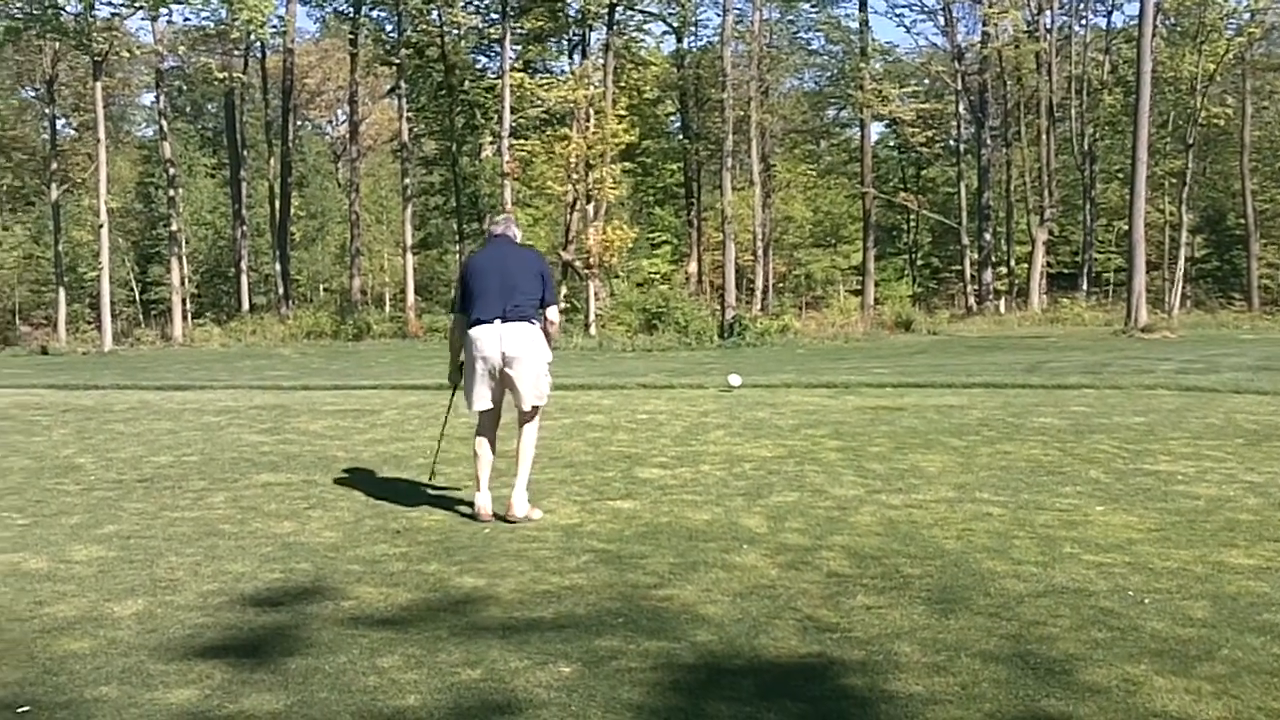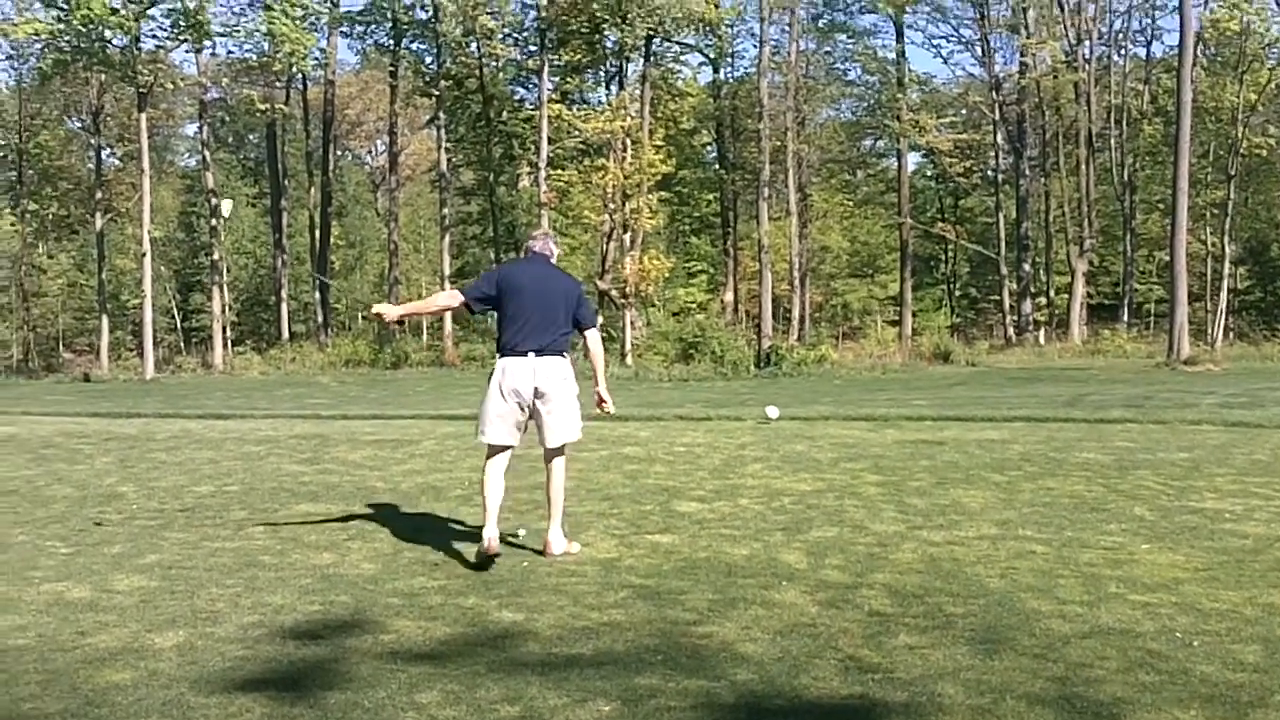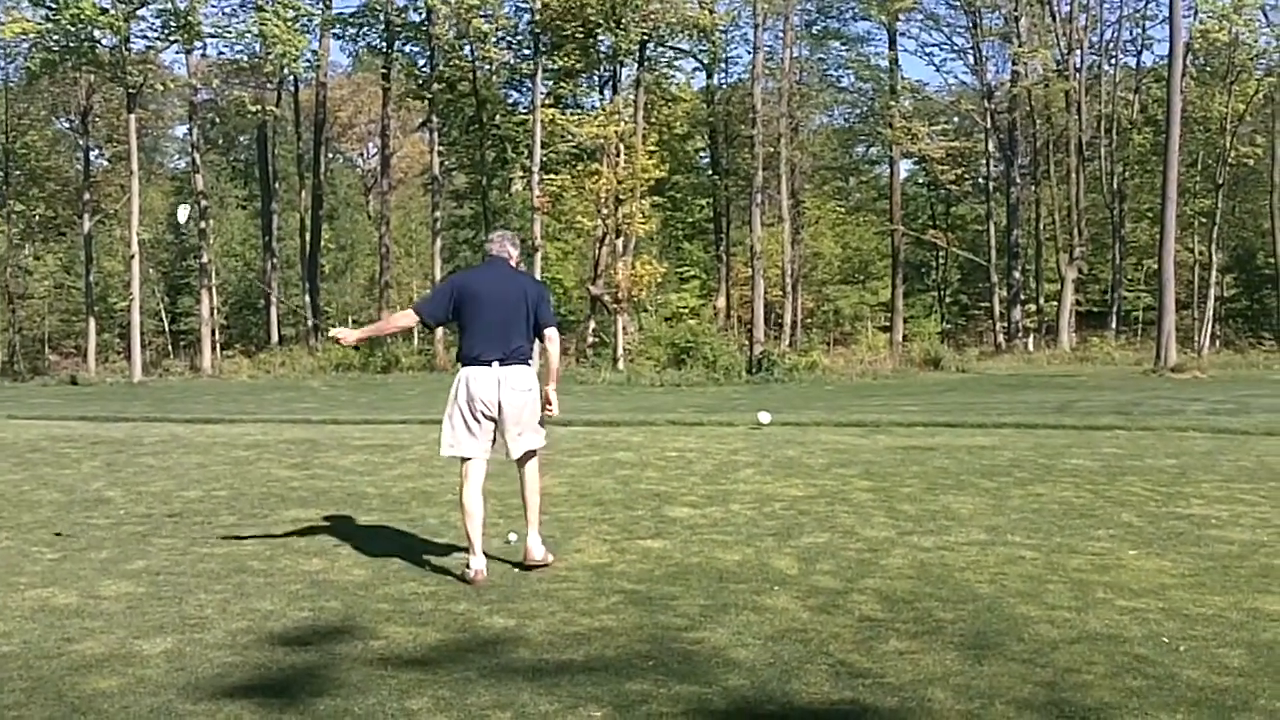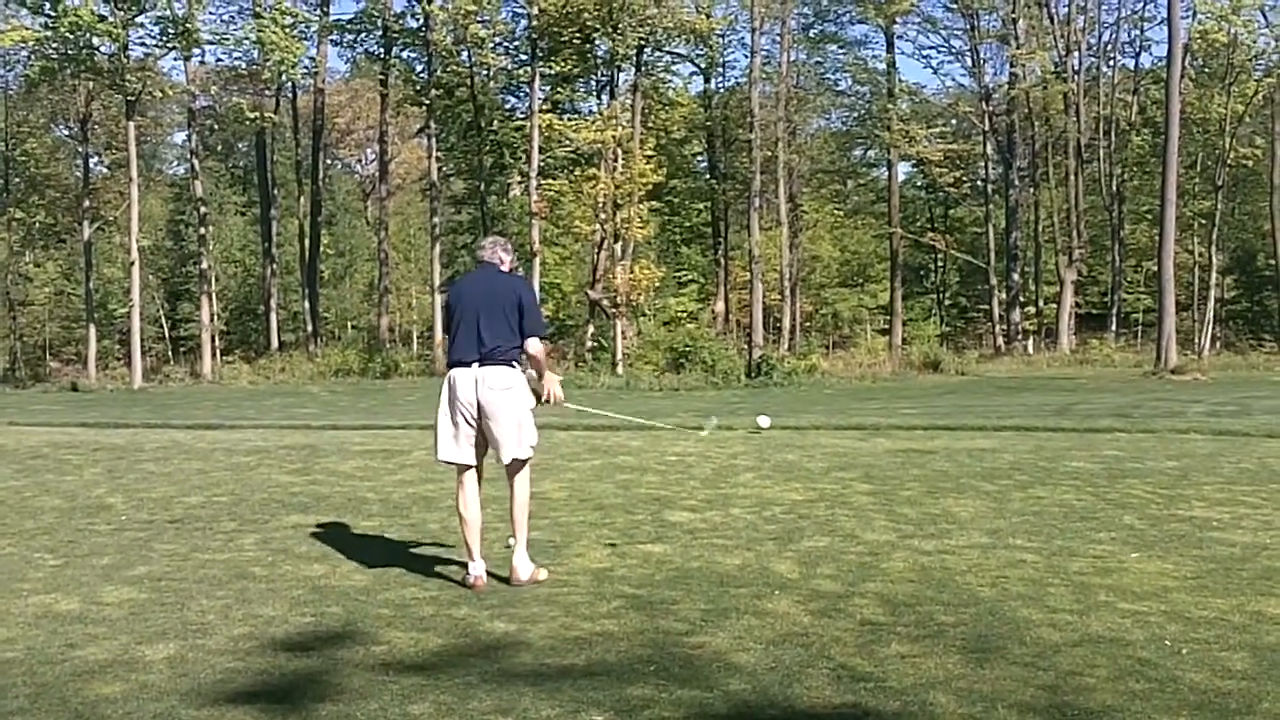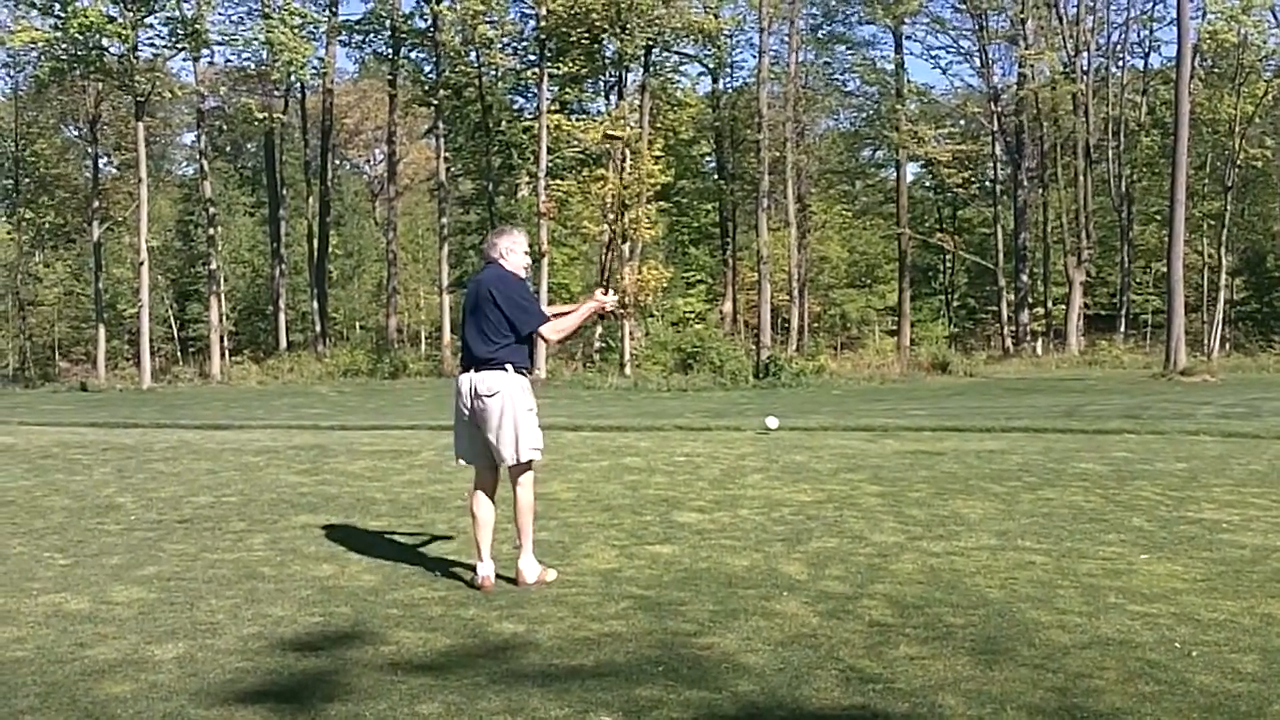
dt=0.4s
person 1, frame 1
left shoulder: (473, 260)
right shoulder: (534, 259)
left elbow: (458, 323)
right elbow: (553, 317)
left wrist: (455, 363)
right wrist: (546, 350)
left hip: (483, 338)
right hip: (526, 337)
left knee: (487, 421)
right knee: (529, 419)
left ankle: (482, 501)
right ankle: (519, 499)
person 1, frame 2
left shoulder: (505, 273)
right shoulder: (570, 284)
left elbow: (452, 299)
right elbow: (592, 337)
left wrist: (400, 310)
right wrist: (601, 385)
left hip: (512, 369)
right hip: (554, 371)
left knee: (497, 457)
right knee: (555, 456)
left ankle: (489, 531)
right ankle: (555, 537)
person 1, frame 3
left shoulder: (462, 281)
right shoulder: (531, 286)
left elbow: (410, 318)
right elbow: (551, 339)
left wrist: (359, 334)
right wrist: (549, 387)
left hip: (474, 380)
right hip: (517, 379)
left knee: (472, 475)
right knee: (528, 459)
left ankle: (475, 560)
right ankle: (534, 544)
person 1, frame 4
left shoulder: (456, 288)
right shoulder: (517, 286)
right elbow: (532, 347)
right wrist: (547, 377)
left hip: (460, 380)
right hip: (501, 380)
left knee: (467, 479)
right knee: (518, 472)
left ankle: (475, 567)
right ankle: (520, 563)
person 1, frame 5
left shoulder: (482, 284)
right shoulder: (506, 283)
left elbow: (540, 314)
right elbow: (549, 332)
left wrist: (585, 305)
right wrist: (592, 306)
left hip: (473, 384)
right hip: (503, 383)
left knee: (484, 479)
right knee: (522, 475)
left ankle: (484, 567)
right ankle: (527, 564)
